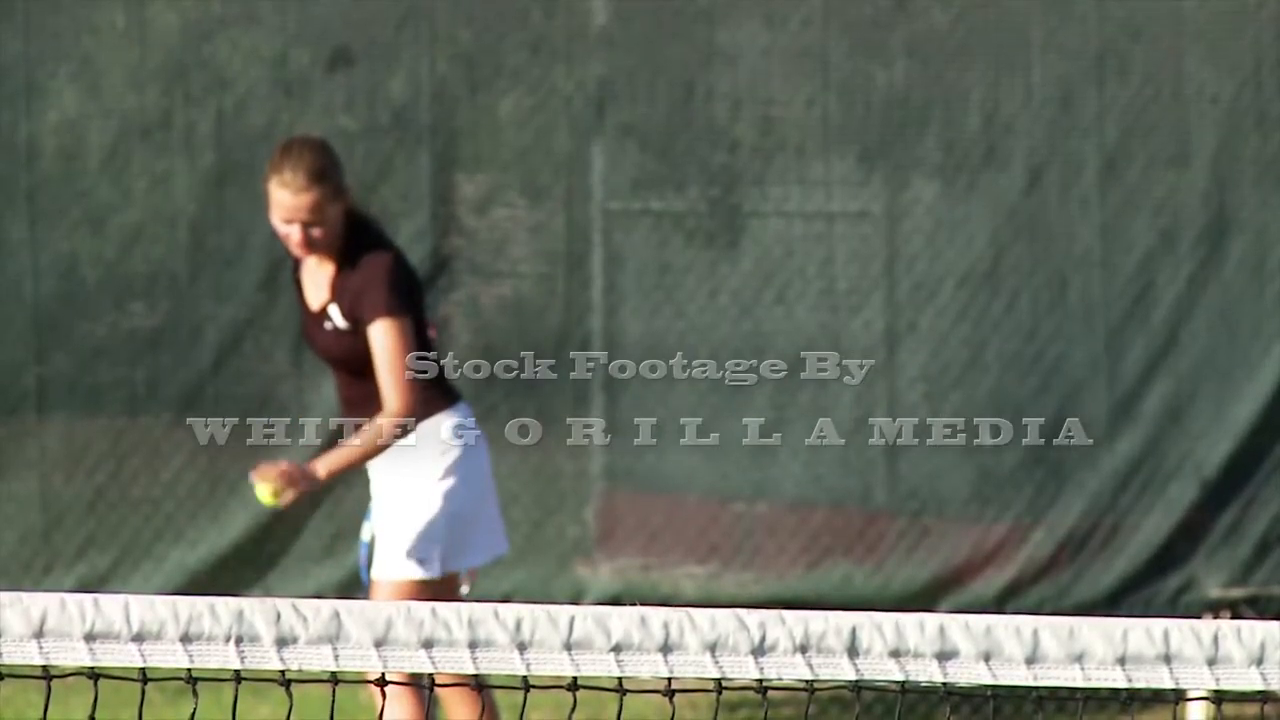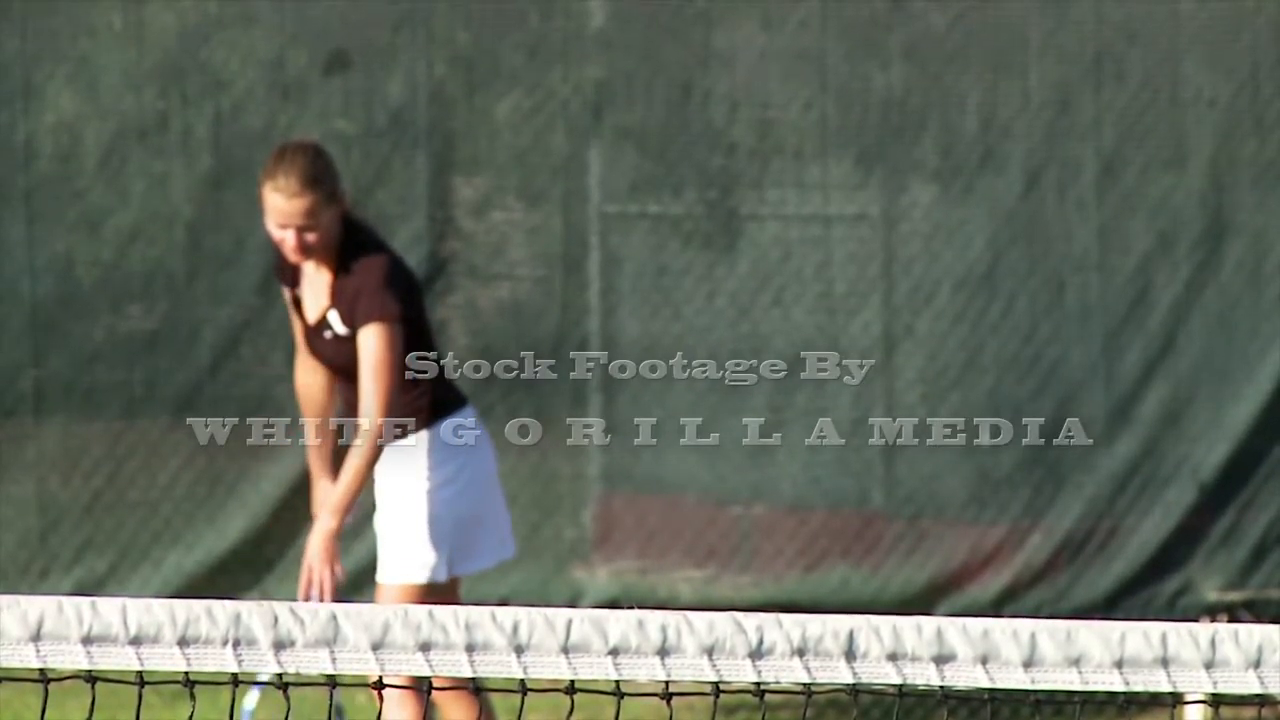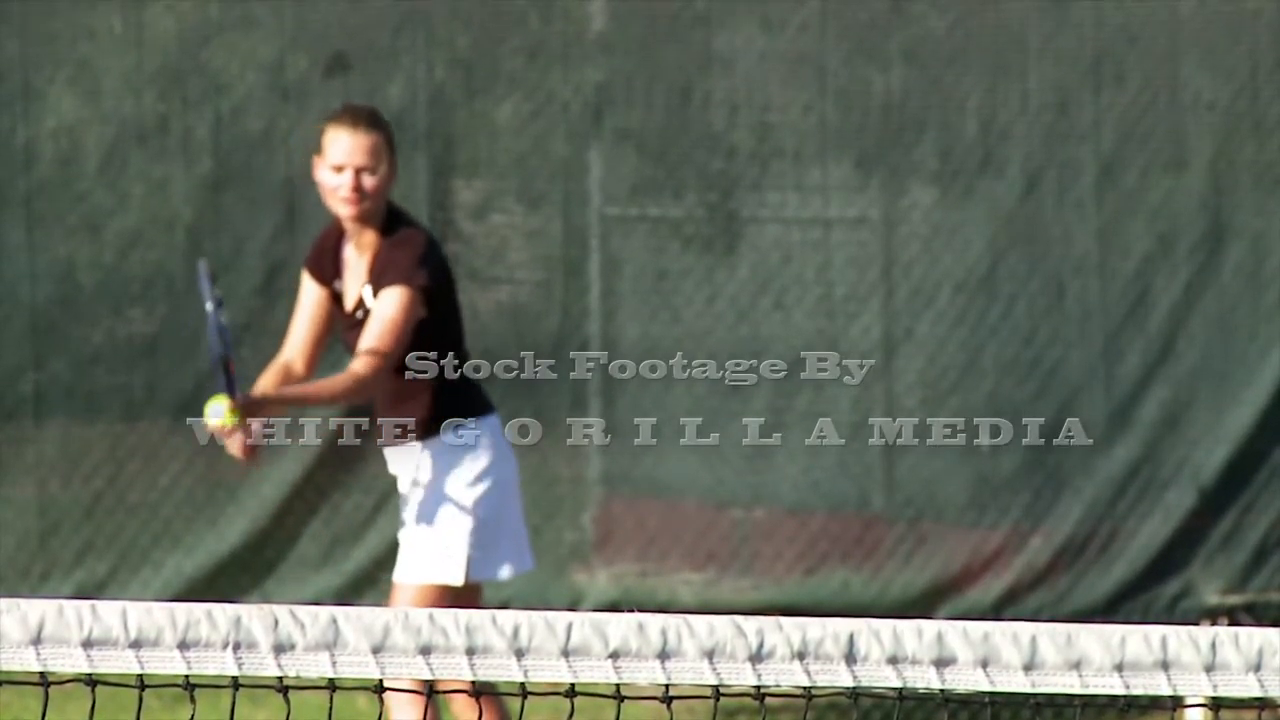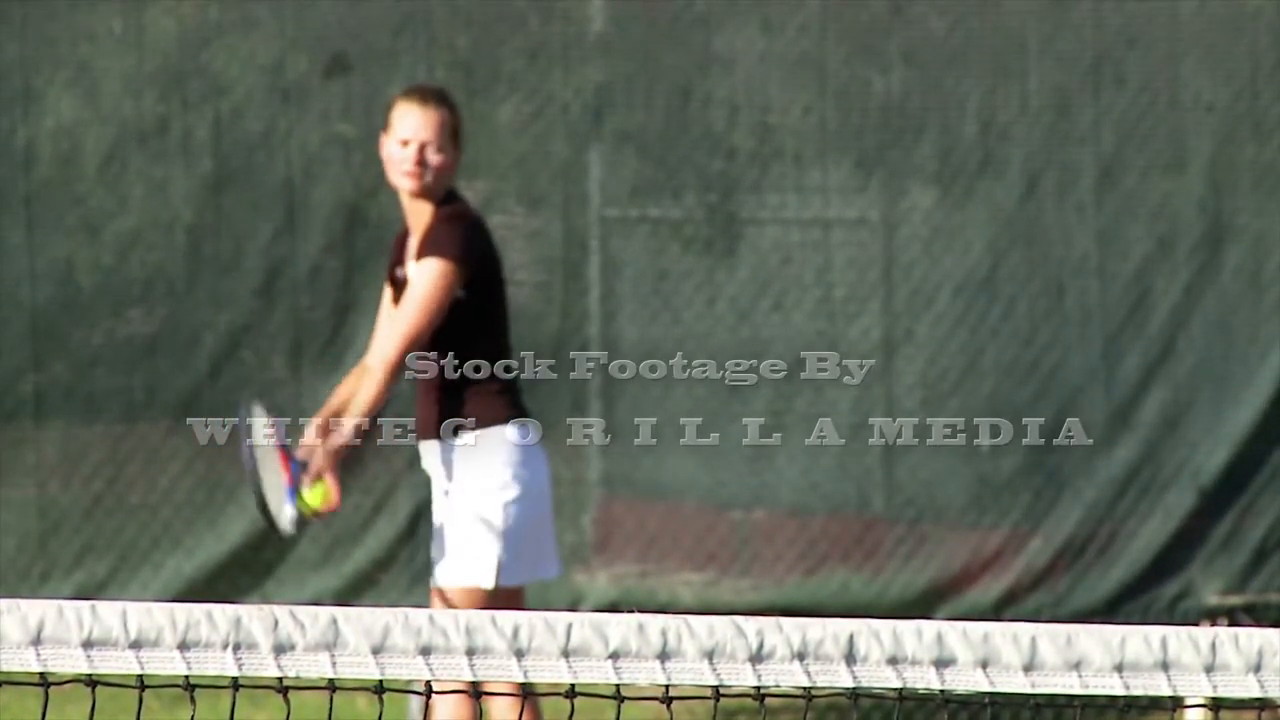
dt=1s
person 1, frame 1
left shoulder: (377, 271)
right shoulder: (306, 243)
left elbow: (400, 412)
left wrist: (316, 471)
left hip: (430, 448)
right hip: (396, 455)
person 1, frame 2
left shoulder: (374, 278)
right shoulder: (292, 260)
left elbow: (375, 423)
right elbow: (313, 368)
left wrist: (327, 525)
right wrist: (320, 476)
left hip: (435, 452)
right hip: (398, 456)
person 1, frame 3
left shoulder: (411, 254)
right shoulder: (329, 251)
left elbow: (363, 378)
right elbow: (294, 360)
left wrist: (268, 403)
right wrist: (245, 413)
left hip: (458, 455)
right hip: (425, 460)
person 1, frame 4
left shoulder: (457, 234)
right shoulder: (410, 240)
left elbow: (396, 357)
right elbow: (377, 362)
left wrist: (337, 445)
right wrist: (323, 423)
left hip: (490, 458)
right hip: (459, 461)
